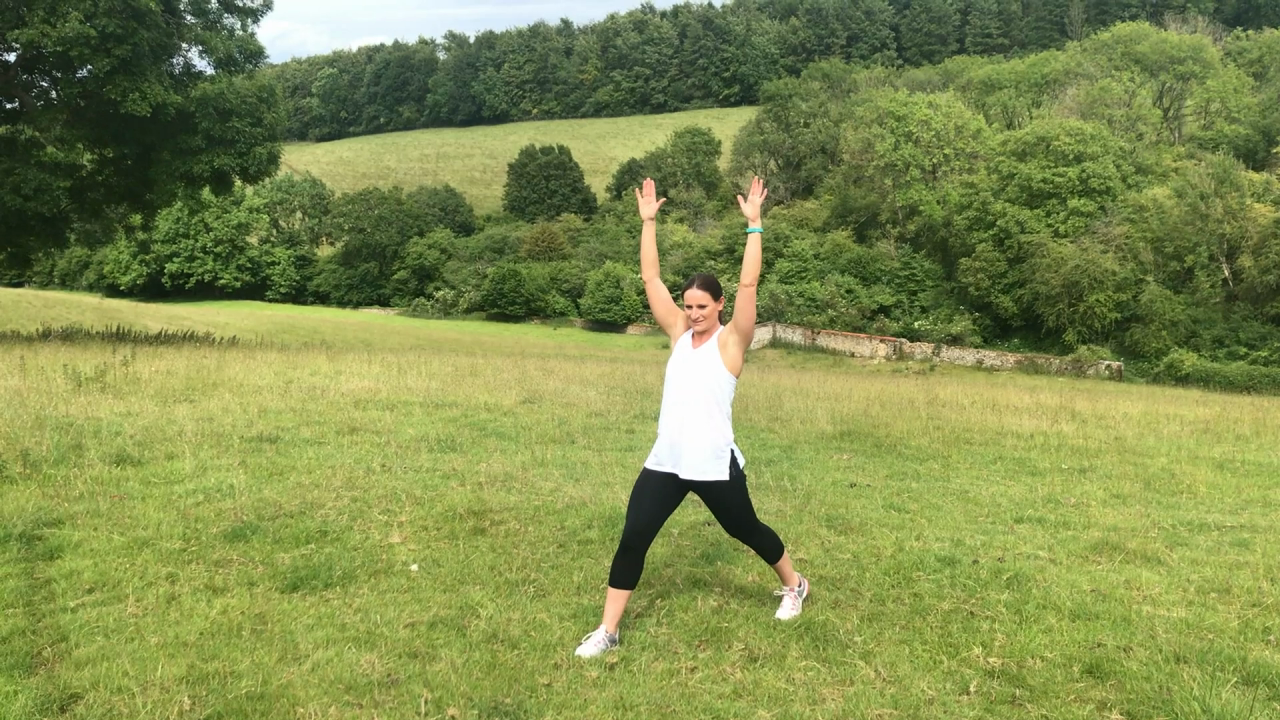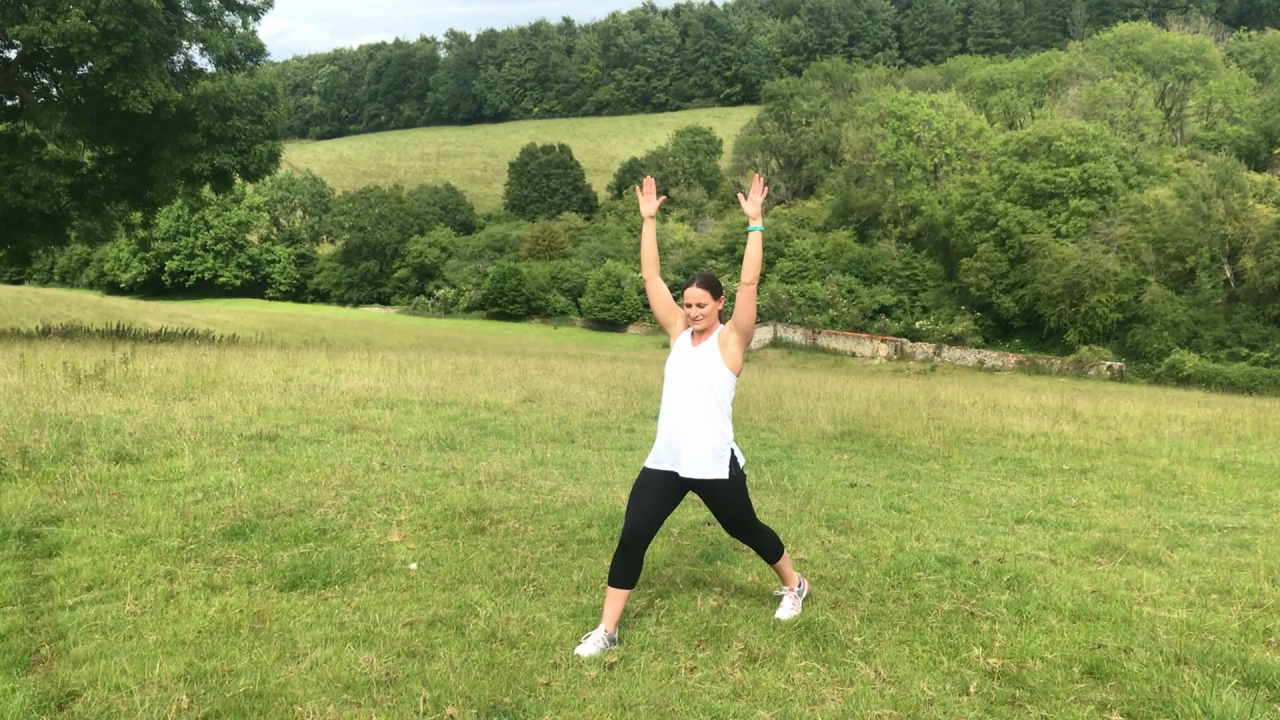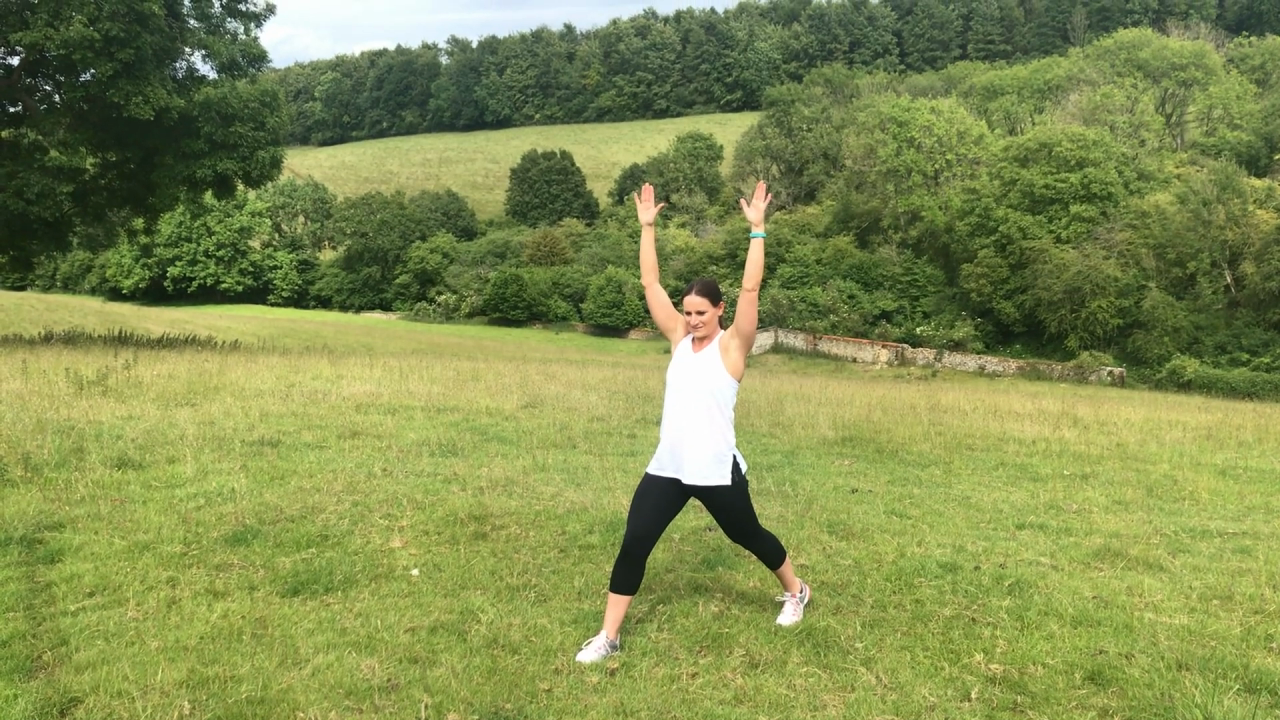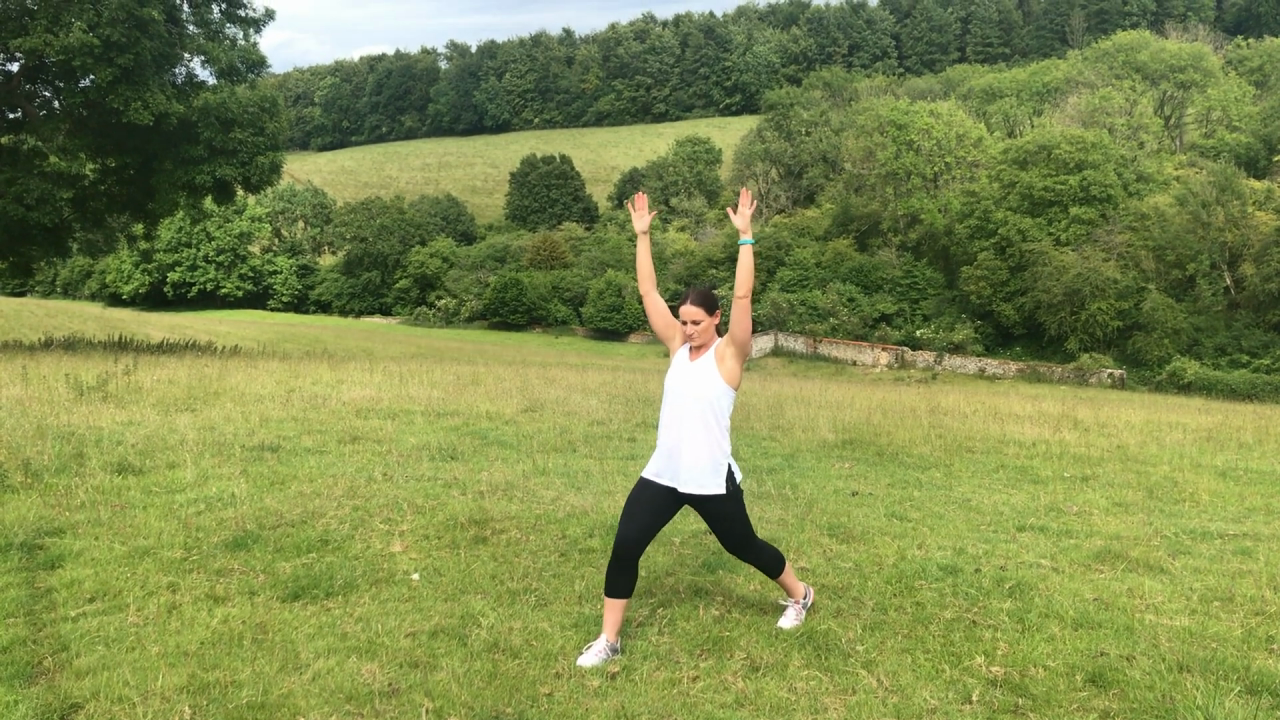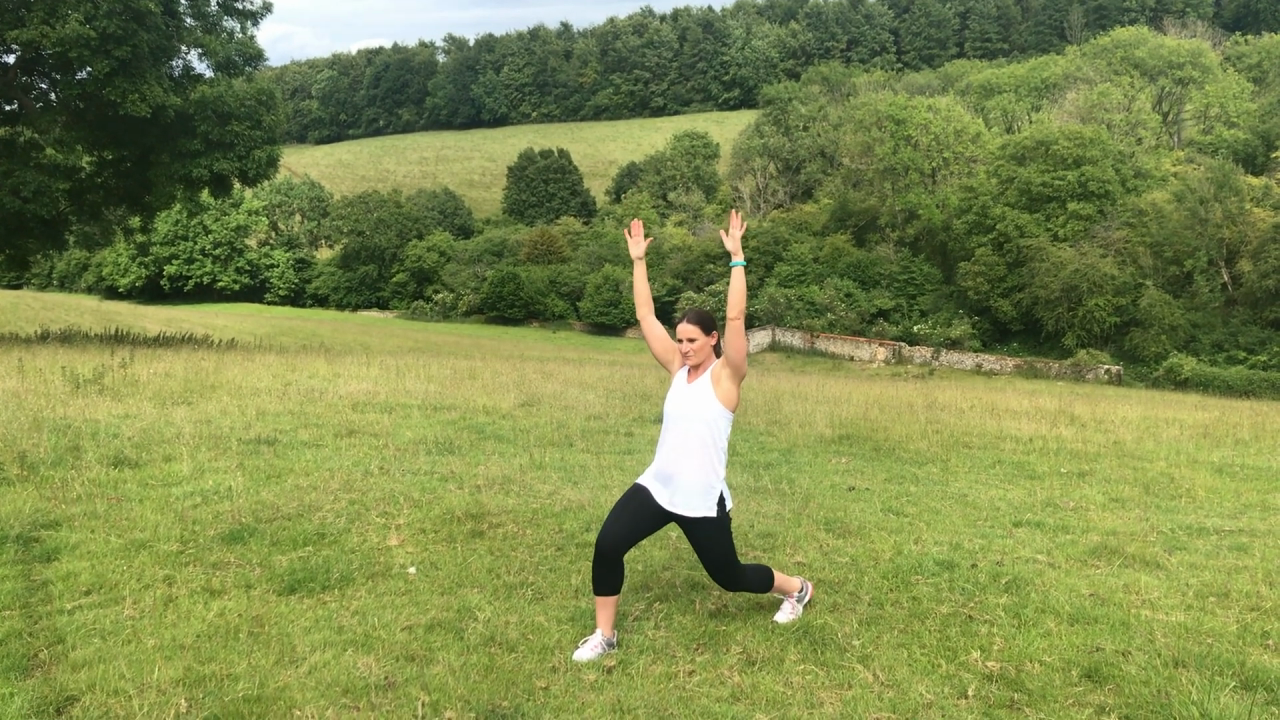
dt=0.7s
person 1, frame 1
left shoulder: (731, 341)
right shoulder: (679, 333)
left elbow: (748, 284)
right elbow: (651, 278)
left wrist: (753, 224)
right wrist: (648, 222)
left hip: (715, 466)
right hip: (665, 462)
left knee: (748, 531)
right knee: (632, 540)
left ankle: (794, 585)
right ankle: (607, 631)
person 1, frame 2
left shoulder: (731, 339)
right shoulder: (678, 331)
left elbow: (749, 283)
right elbow: (651, 276)
left wrist: (754, 222)
right wrist: (648, 219)
left hip: (715, 464)
right hip: (665, 461)
left knee: (747, 530)
right knee: (631, 539)
left ankle: (794, 585)
right ankle: (606, 630)
person 1, frame 3
left shoulder: (732, 346)
right shoulder: (679, 338)
left elbow: (750, 289)
right elbow: (650, 283)
left wrist: (757, 229)
right wrist: (647, 227)
left hip: (717, 471)
right hip: (668, 467)
left knee: (750, 537)
right knee: (633, 546)
left ankle: (795, 591)
right ankle: (607, 637)
person 1, frame 4
left shoulder: (729, 354)
right shoulder: (677, 346)
left elbow: (743, 296)
right elbow: (648, 291)
left wrist: (745, 235)
right wrist: (642, 234)
left hip: (711, 478)
right hip: (663, 473)
left knee: (744, 547)
right knee: (625, 547)
left ankle: (799, 595)
right ankle: (608, 640)
person 1, frame 5
left shoulder: (726, 375)
right shoulder: (678, 368)
left elbow: (735, 317)
right elbow: (645, 316)
left wrist: (736, 257)
right wrist: (639, 260)
left hip: (703, 500)
right hip: (658, 487)
left knee: (729, 576)
right knee: (607, 546)
left ankle: (797, 588)
right ankle: (604, 634)
